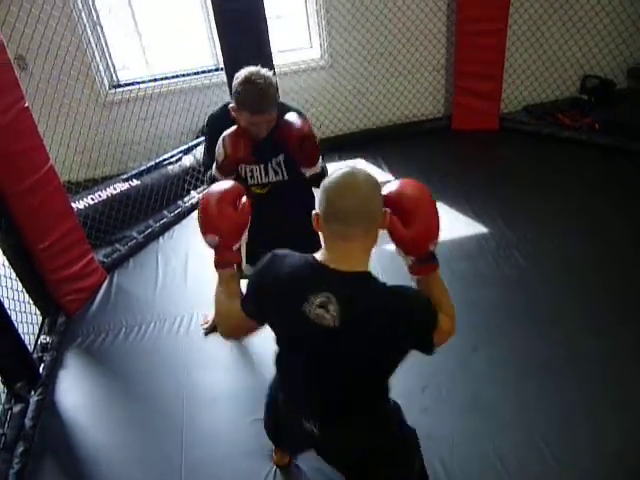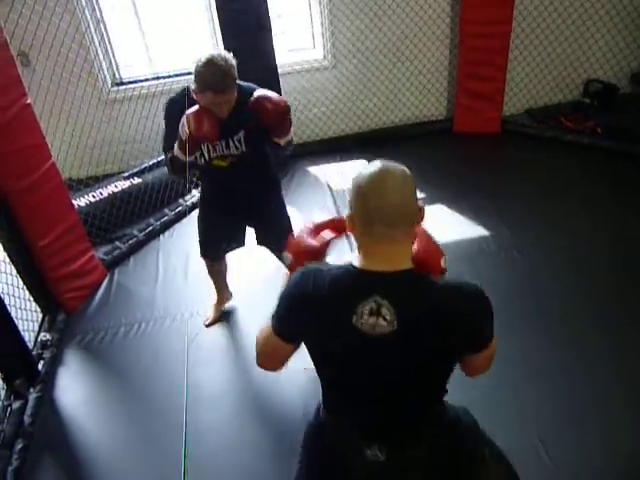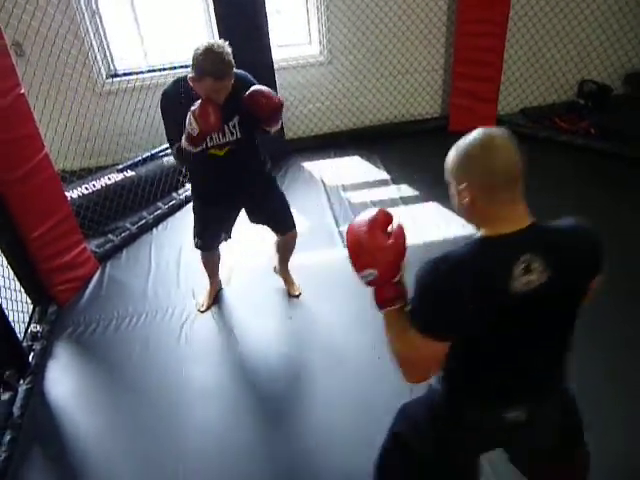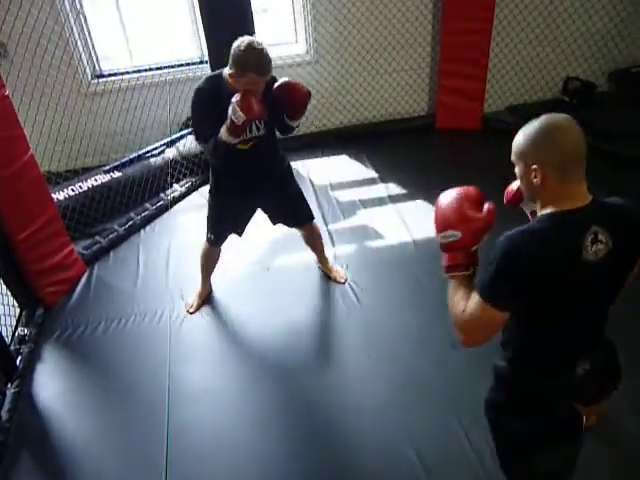
dt=0.3s
person 1, frame 1
left shoulder: (277, 271)
right shoulder: (401, 308)
left elbow: (231, 327)
right elbow: (444, 327)
right wrist: (424, 260)
left hip: (291, 409)
right hip: (364, 435)
left ankle: (283, 454)
person 1, frame 2
left shoulder: (311, 289)
right shoulder: (461, 303)
left elbow: (267, 358)
right elbow: (478, 365)
left hip: (342, 439)
right hip: (427, 445)
person 1, frame 3
left shoulder: (449, 273)
right shoulder: (579, 243)
left elbow: (416, 367)
left wrist: (386, 290)
left hip: (461, 413)
right hip: (542, 403)
person 1, frame 4
left shoulder: (520, 250)
left elbow: (472, 332)
left wrist: (456, 257)
left hip: (531, 381)
right hip: (590, 356)
right knee: (587, 382)
right ankle: (588, 414)
person 2, frame 1
left shoulder: (291, 121)
right shoulder: (218, 122)
left elbow: (317, 180)
right elbow: (216, 184)
left wrist: (311, 160)
right wrist: (222, 167)
left hip: (294, 213)
right hip: (250, 214)
person 2, frame 2
left shoulder: (250, 98)
right shoulder: (177, 107)
left elbow: (283, 148)
right elbow: (175, 168)
left wrist: (282, 130)
right wrist: (184, 144)
left hip: (261, 191)
right hip: (216, 196)
left knee: (287, 252)
right knee: (212, 254)
right ankle: (223, 295)
person 2, frame 3
left shoulder: (243, 84)
right shoulder: (173, 97)
left elbow: (265, 130)
right elbow: (180, 157)
left wrist: (272, 120)
right wrist: (191, 138)
left hip: (253, 175)
right hip: (209, 185)
left knee: (288, 232)
right knee: (207, 246)
left ankle: (283, 270)
right ankle: (214, 284)
person 2, frame 4
left shoulder: (268, 84)
right shoulder: (206, 93)
left elbow: (285, 128)
right elbow: (212, 152)
left wrist: (295, 113)
right wrist: (232, 126)
left hip: (273, 170)
right hip: (230, 179)
left knee: (306, 223)
right knee: (213, 240)
left ankle: (324, 262)
right ankle: (204, 287)
